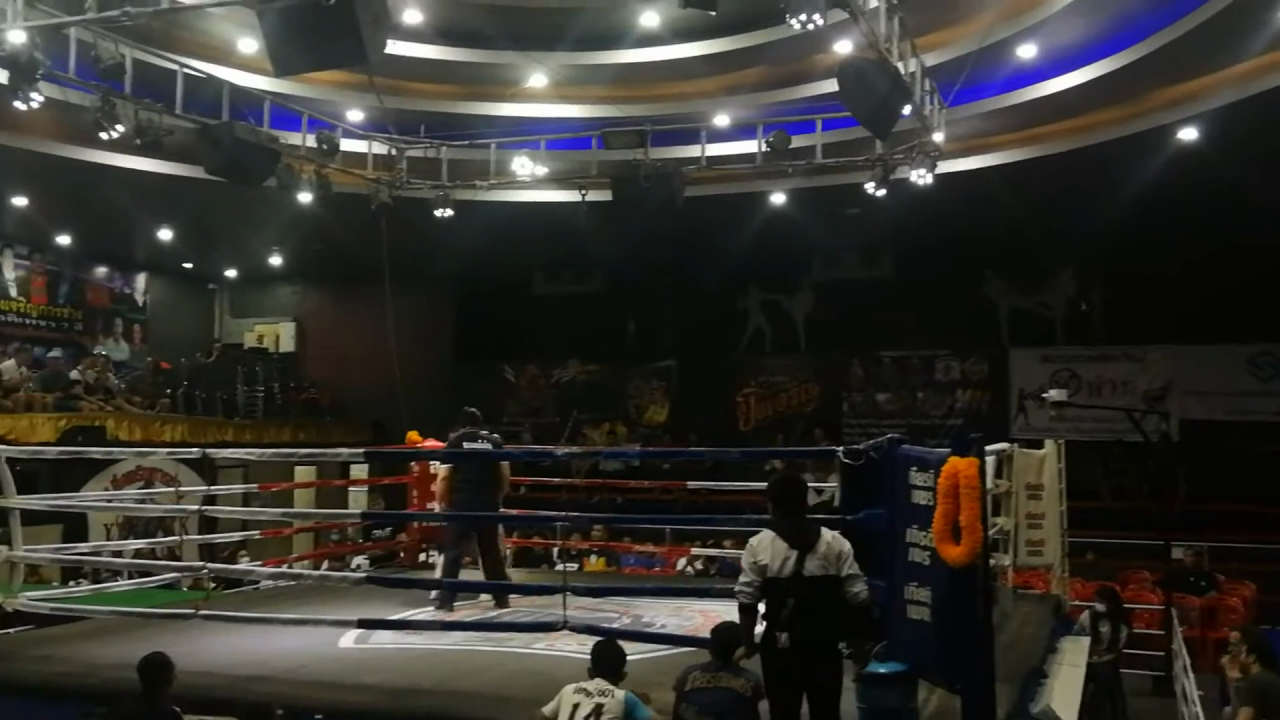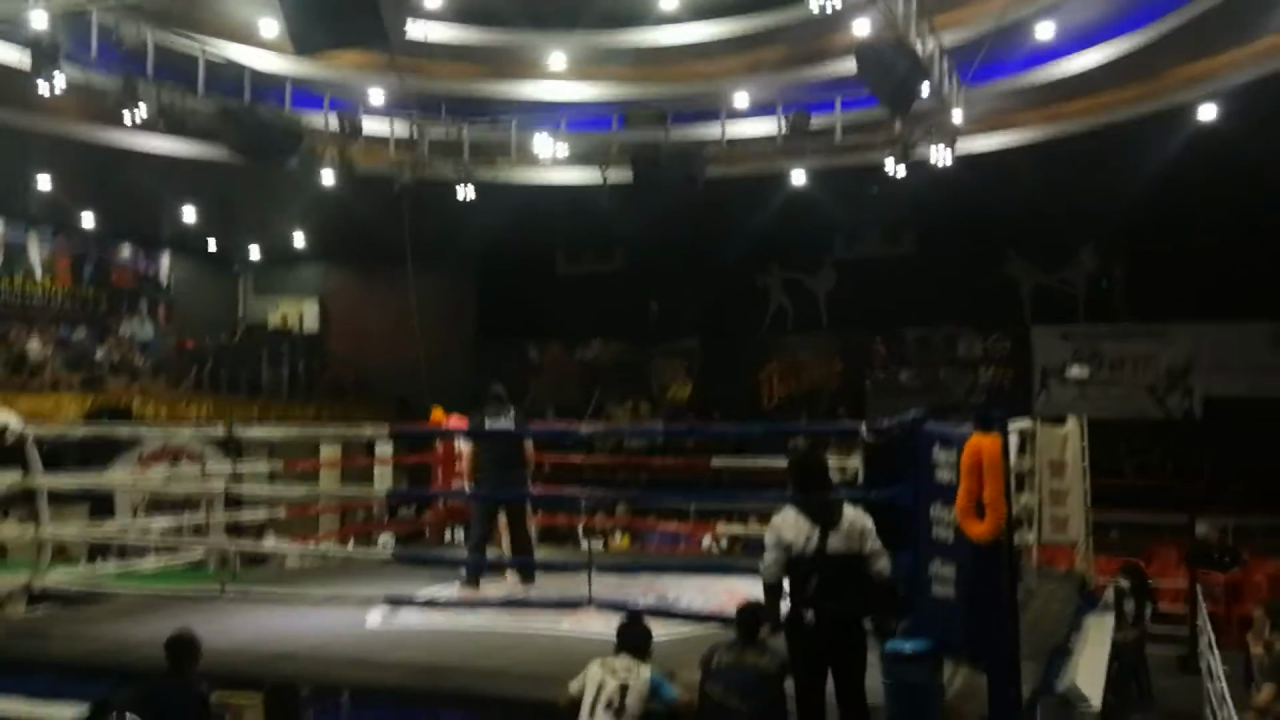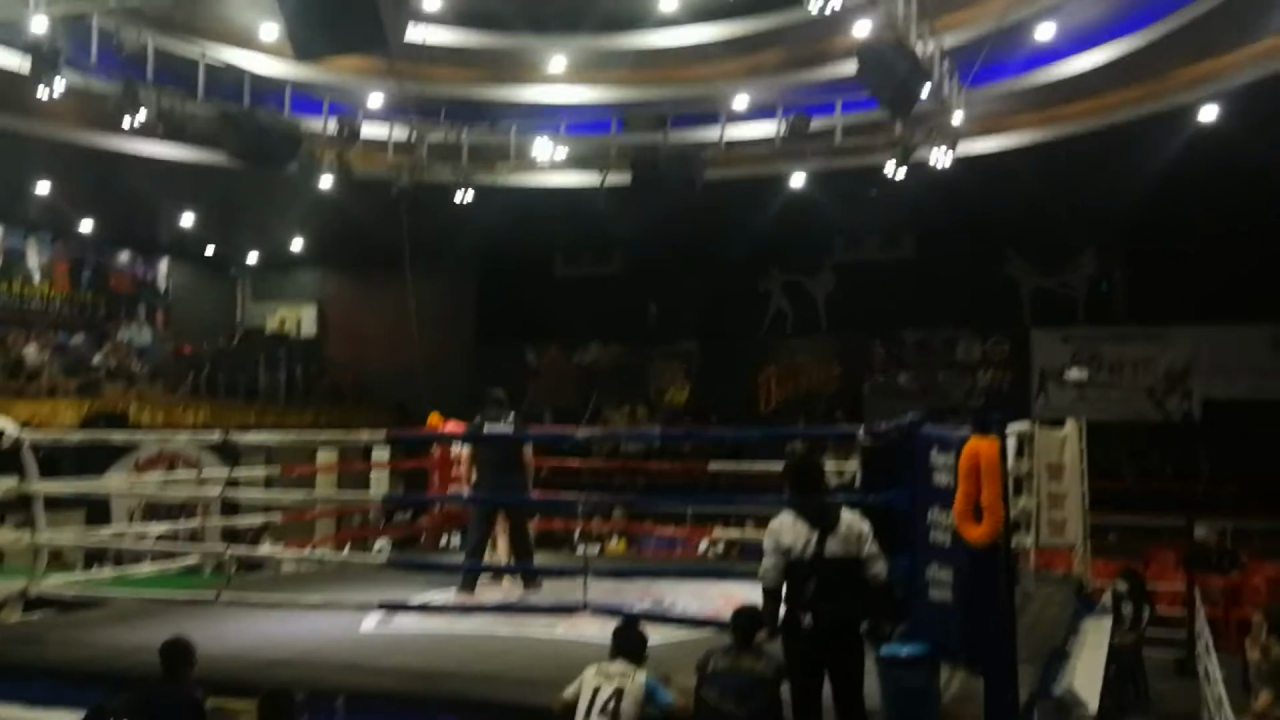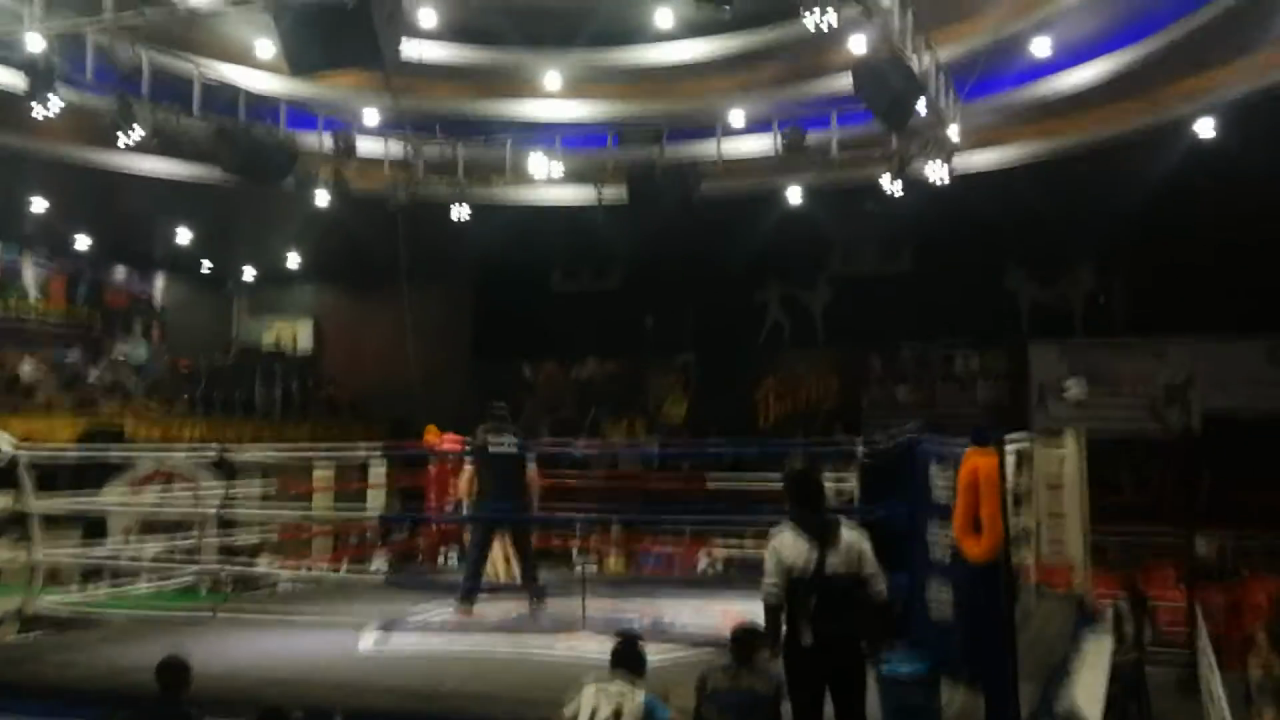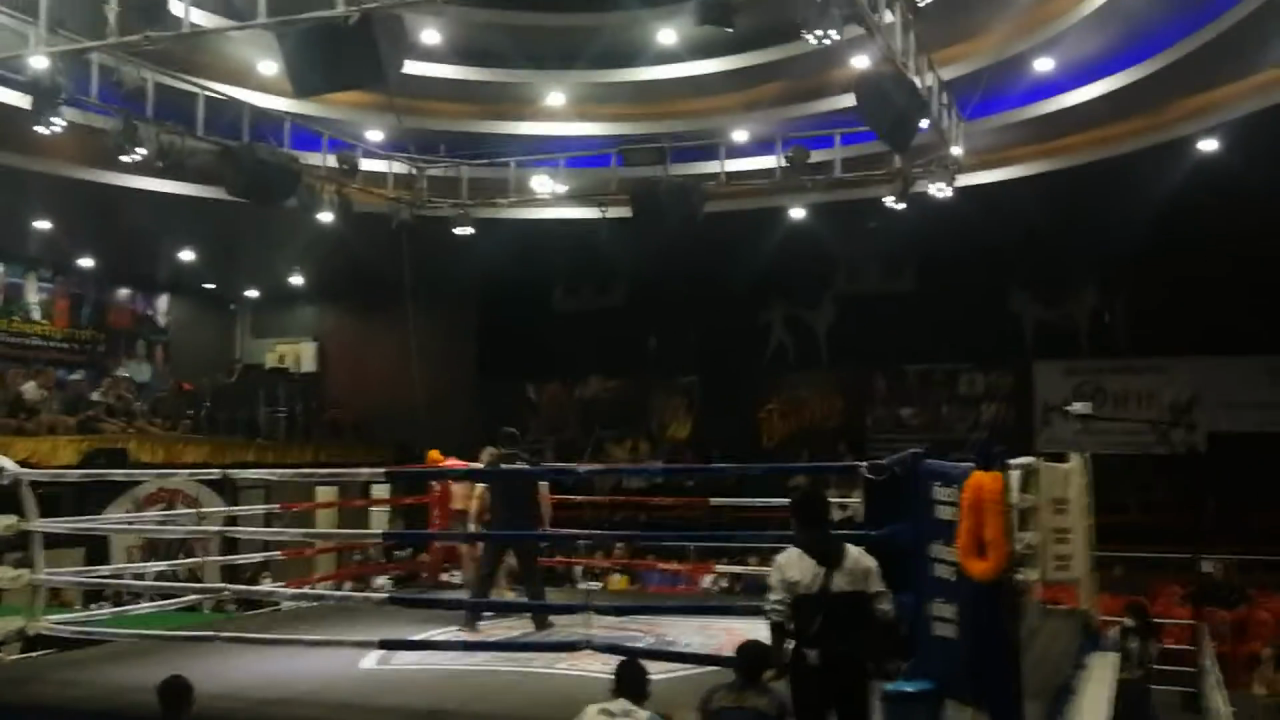
dt=0.1s
person 1, frame 1
left shoulder: (759, 545)
right shoulder: (835, 542)
left elbow: (747, 601)
right elbow: (858, 597)
left wrist: (748, 642)
left hip: (781, 645)
right hip: (825, 645)
person 1, frame 2
left shoulder: (783, 522)
right shoulder: (857, 518)
left elbow: (772, 579)
right elbow: (880, 572)
left wrist: (773, 619)
left hip: (806, 622)
right hip: (849, 622)
left knee: (810, 696)
right knee: (852, 696)
person 1, frame 3
left shoulder: (781, 526)
right shoulder: (855, 523)
left elbow: (771, 584)
right elbow: (877, 576)
left wrist: (771, 624)
right wrist: (876, 618)
left hip: (803, 626)
right hip: (846, 625)
person 1, frame 4
left shoulder: (781, 542)
right shoulder: (854, 539)
left elbow: (773, 600)
right elbow: (877, 593)
left wrist: (774, 642)
right wrist: (871, 634)
left hip: (805, 643)
right hip: (847, 642)
person 1, frame 5
left shoulder: (786, 563)
right shoulder: (860, 558)
left elbow: (778, 620)
right elbow: (884, 613)
left wrist: (779, 662)
right wrist: (877, 654)
left hip: (810, 662)
right hip: (852, 661)
person 2, frame 1
left shoulder: (454, 443)
right shoulder: (494, 442)
left elbow: (444, 477)
right elbow: (505, 476)
left wrist: (440, 502)
right wrist: (498, 497)
left hip: (462, 504)
right hip: (488, 504)
left knee: (453, 551)
right knee: (492, 551)
left ankle: (446, 599)
right ankle: (501, 597)
person 2, frame 2
left shoulder: (477, 422)
right shoulder: (518, 421)
left elbow: (467, 455)
right elbow: (529, 454)
left wrist: (468, 480)
right wrist: (526, 478)
left hip: (486, 484)
right hip: (515, 483)
left knee: (479, 532)
right knee: (519, 529)
left ankle: (472, 578)
right ankle: (527, 574)
person 2, frame 3
left shoulder: (477, 426)
right shoulder: (517, 425)
left elbow: (467, 458)
right elbow: (528, 459)
right wrist: (528, 484)
left hip: (486, 487)
right hip: (515, 487)
left knee: (477, 535)
right knee: (520, 533)
left ankle: (468, 583)
right ankle: (530, 578)
person 2, frame 4
left shoulder: (479, 443)
right shoulder: (520, 442)
left elbow: (468, 476)
right elbow: (532, 475)
left wrist: (468, 502)
right wrist: (533, 502)
left hip: (487, 505)
right hip: (517, 505)
left knee: (476, 554)
right knee: (524, 551)
left ankle: (467, 601)
right ankle: (534, 596)
person 2, frame 5
left shoulder: (493, 465)
left elbow: (479, 496)
right elbow: (544, 497)
left wrist: (473, 522)
right wrist: (545, 524)
left hip: (499, 526)
right hip: (526, 526)
left knee: (486, 572)
right knee: (531, 573)
left ankle: (472, 619)
right ankle: (540, 618)
